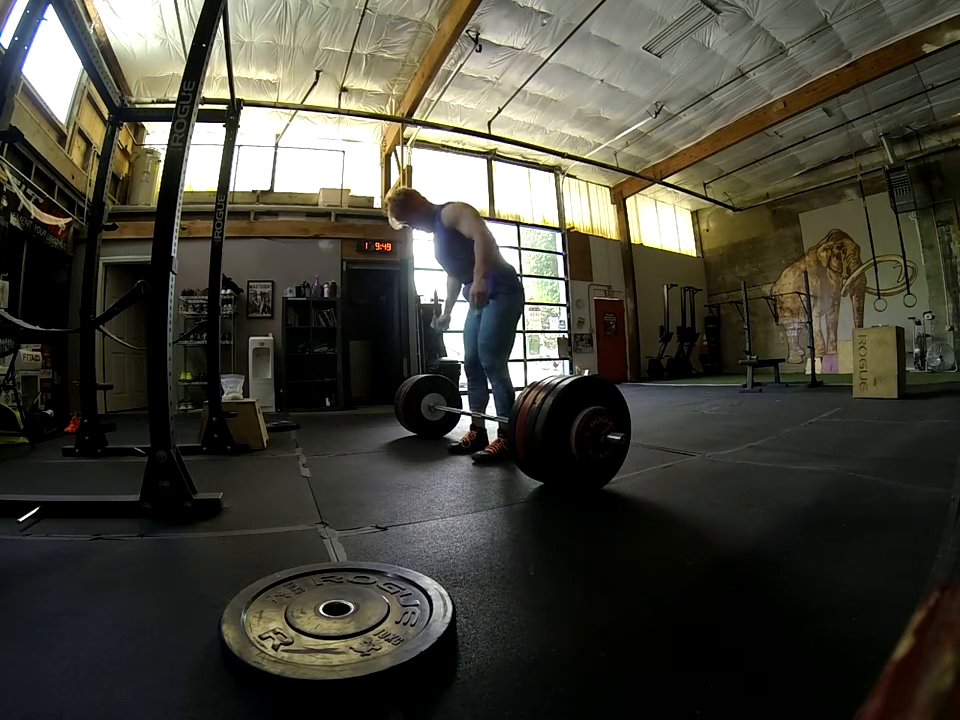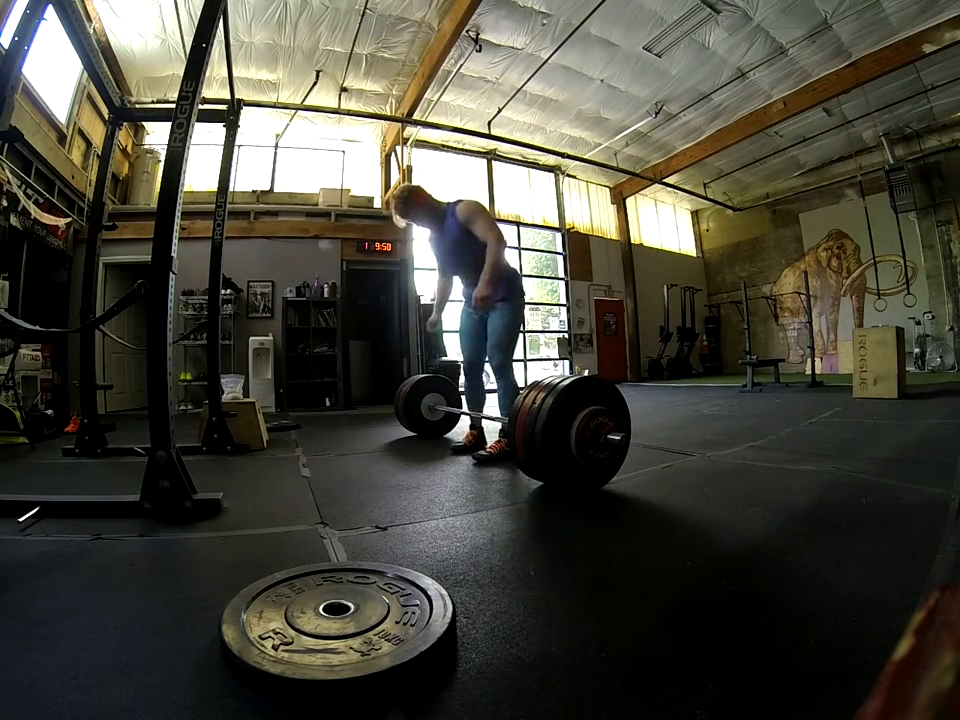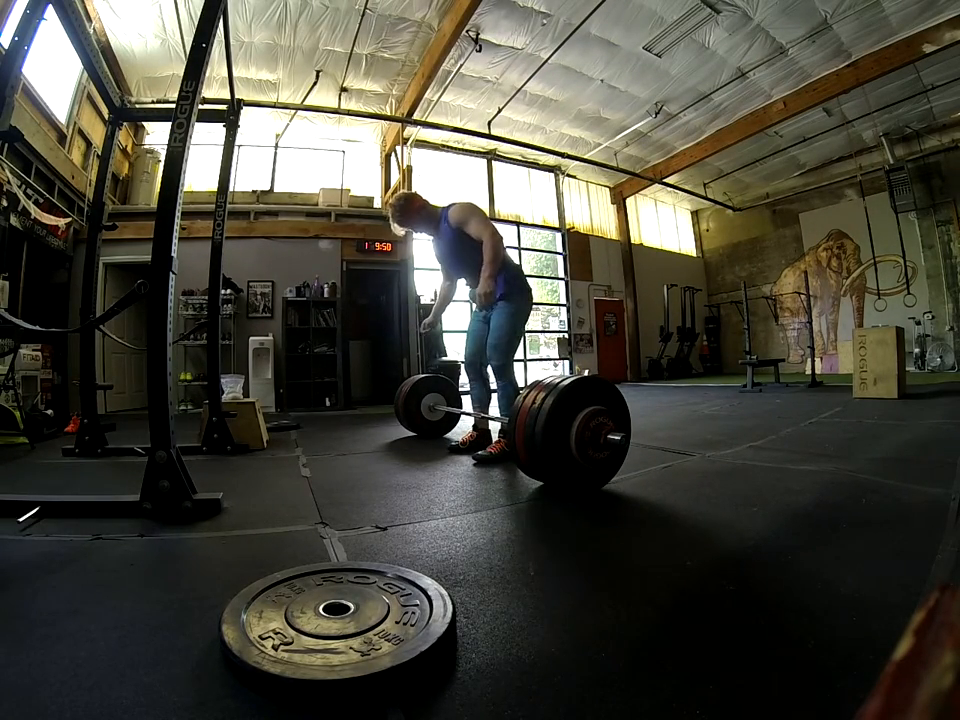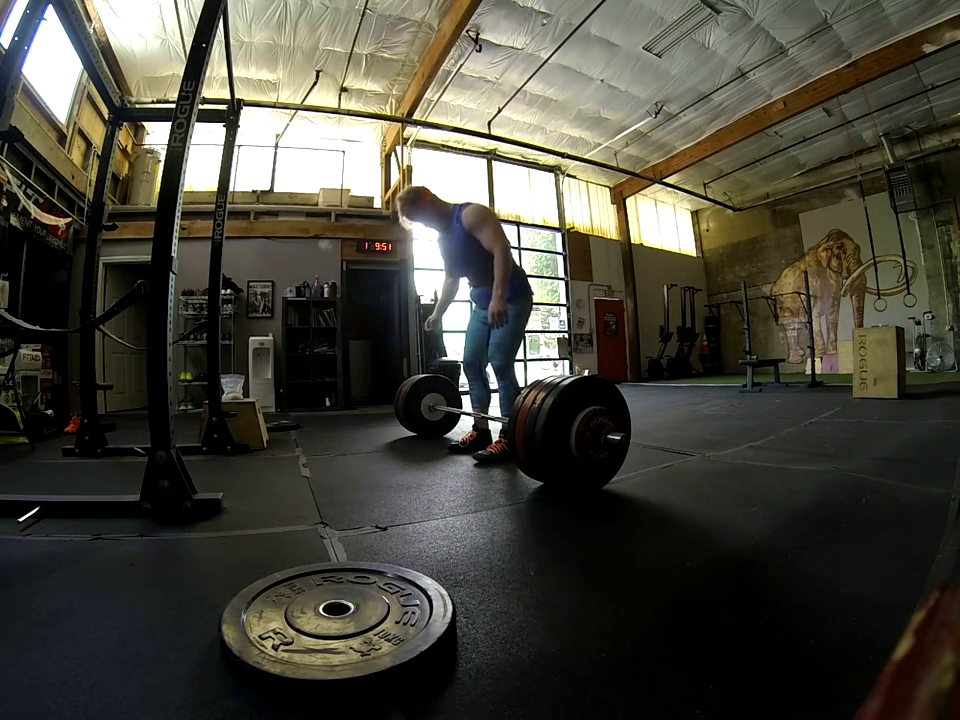
dt=0.5s
person 1, frame 1
left shoulder: (451, 212)
right shoulder: (438, 235)
left elbow: (481, 235)
left wrist: (479, 280)
right wrist: (446, 311)
left hip: (499, 293)
right hip: (480, 299)
left knee: (492, 364)
right knee: (473, 364)
left ankle: (507, 437)
right ankle: (478, 431)
person 1, frame 2
left shoulder: (464, 210)
right shoulder: (435, 237)
left elbow: (496, 241)
right elbow: (445, 277)
left wrist: (486, 284)
right wrist: (437, 313)
left hip: (502, 296)
right hip: (474, 303)
left knee: (499, 363)
right knee: (471, 365)
left ankle: (508, 438)
right ankle: (476, 432)
person 1, frame 3
left shoulder: (458, 213)
right shoulder: (438, 240)
left elbow: (492, 237)
right elbow: (449, 280)
left wrist: (487, 280)
right wrist: (434, 315)
left hip: (508, 294)
right hip: (484, 301)
left knee: (499, 363)
right knee: (473, 364)
left ankle: (507, 439)
right ankle: (481, 431)
person 1, frame 4
left shoulder: (471, 214)
right shoulder: (443, 237)
left elbow: (501, 251)
right elbow: (452, 277)
left wrist: (499, 297)
right wrist: (438, 313)
left hip: (510, 299)
right hip: (482, 303)
left knee: (499, 363)
right knee: (472, 364)
left ankle: (508, 439)
right ankle: (481, 431)
